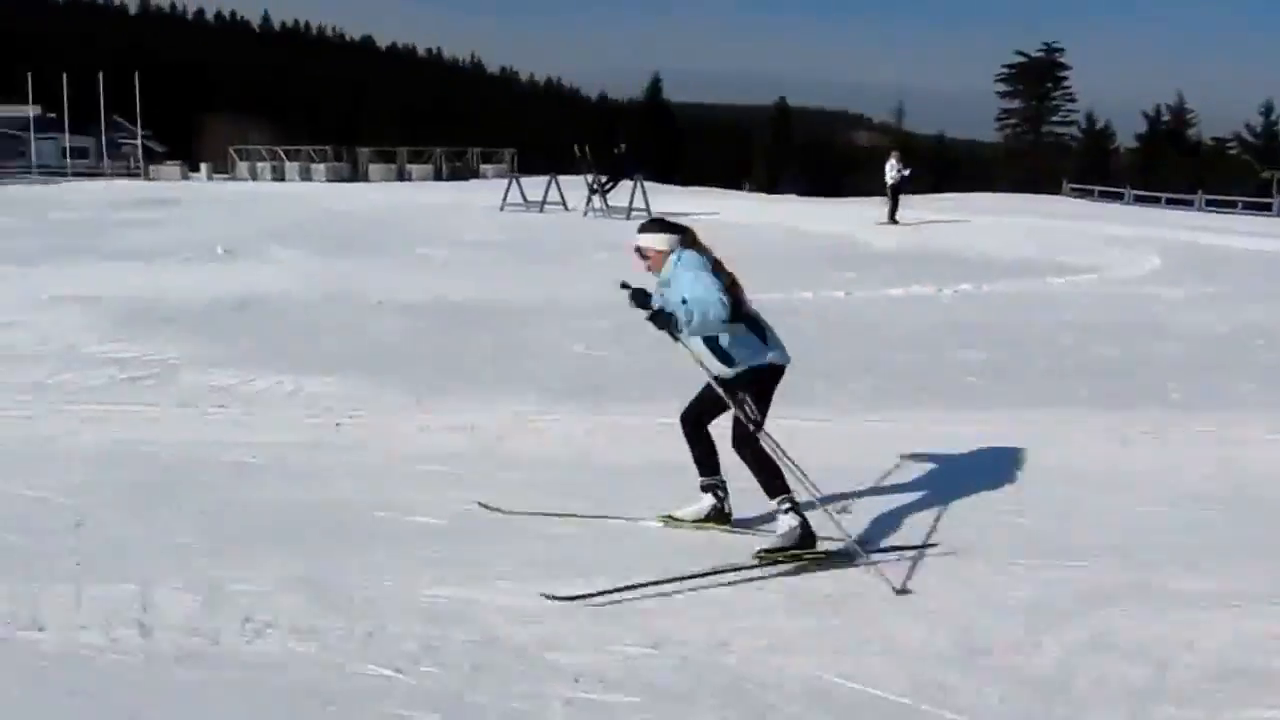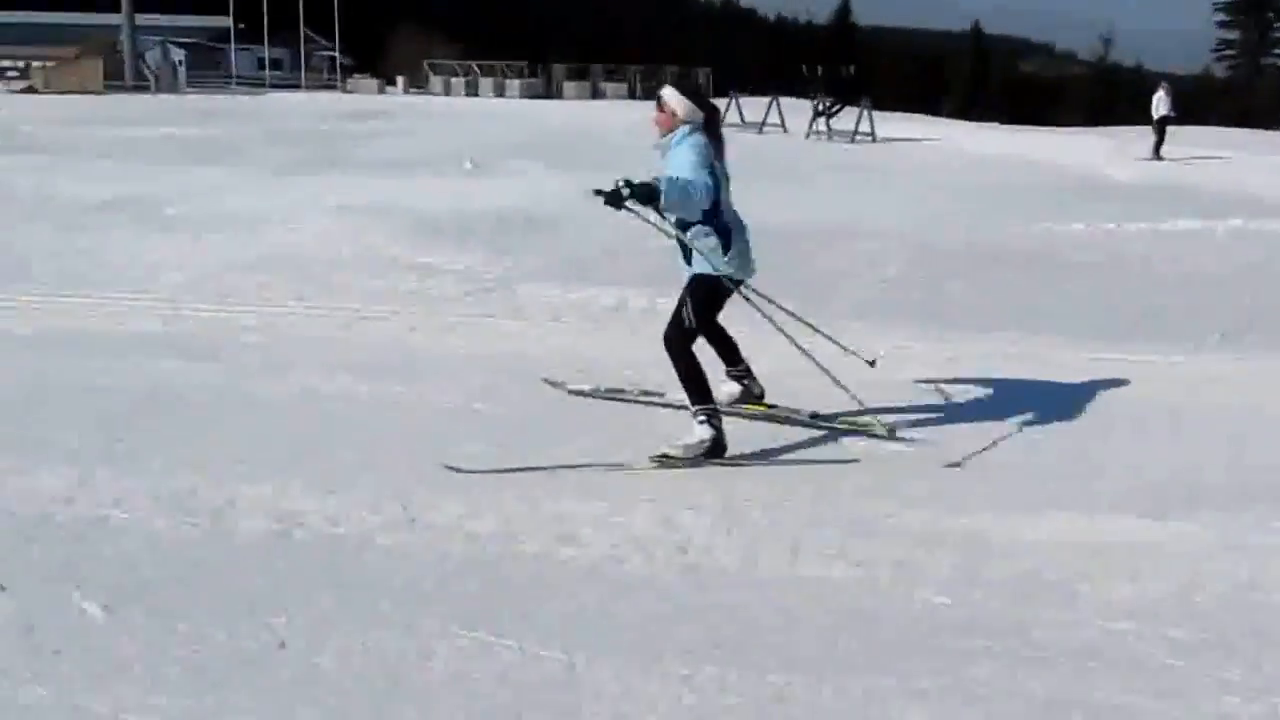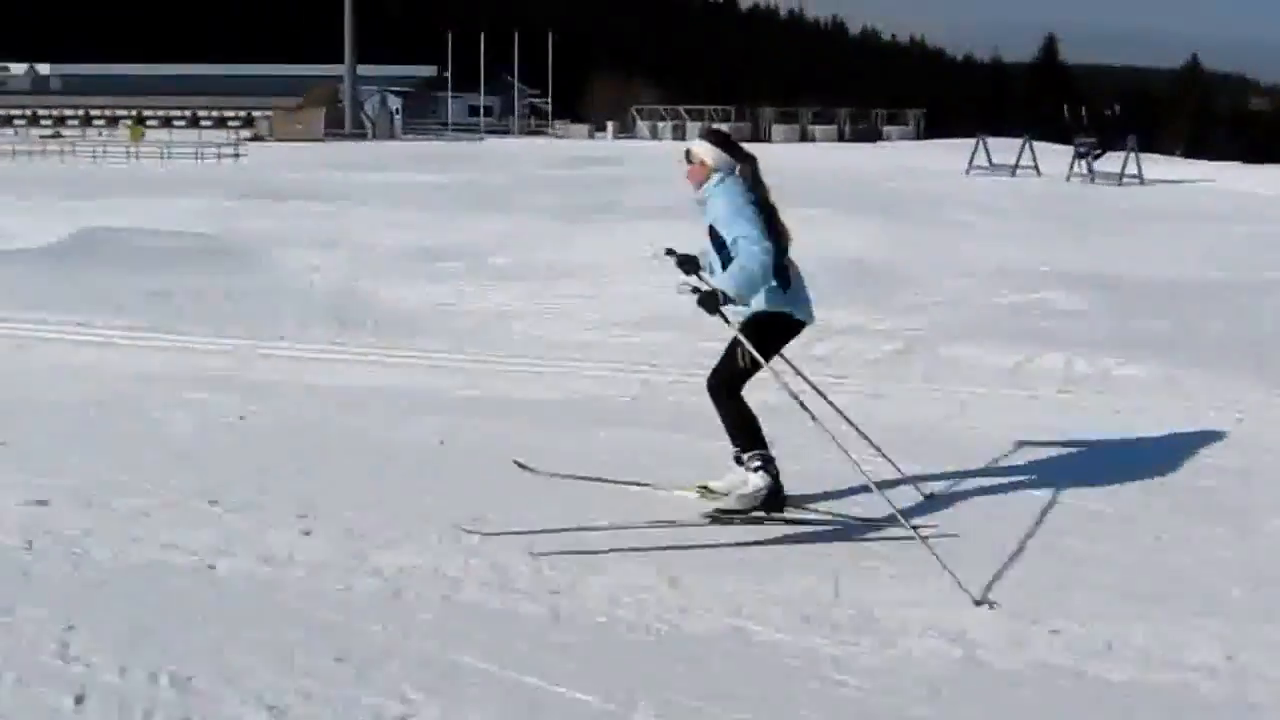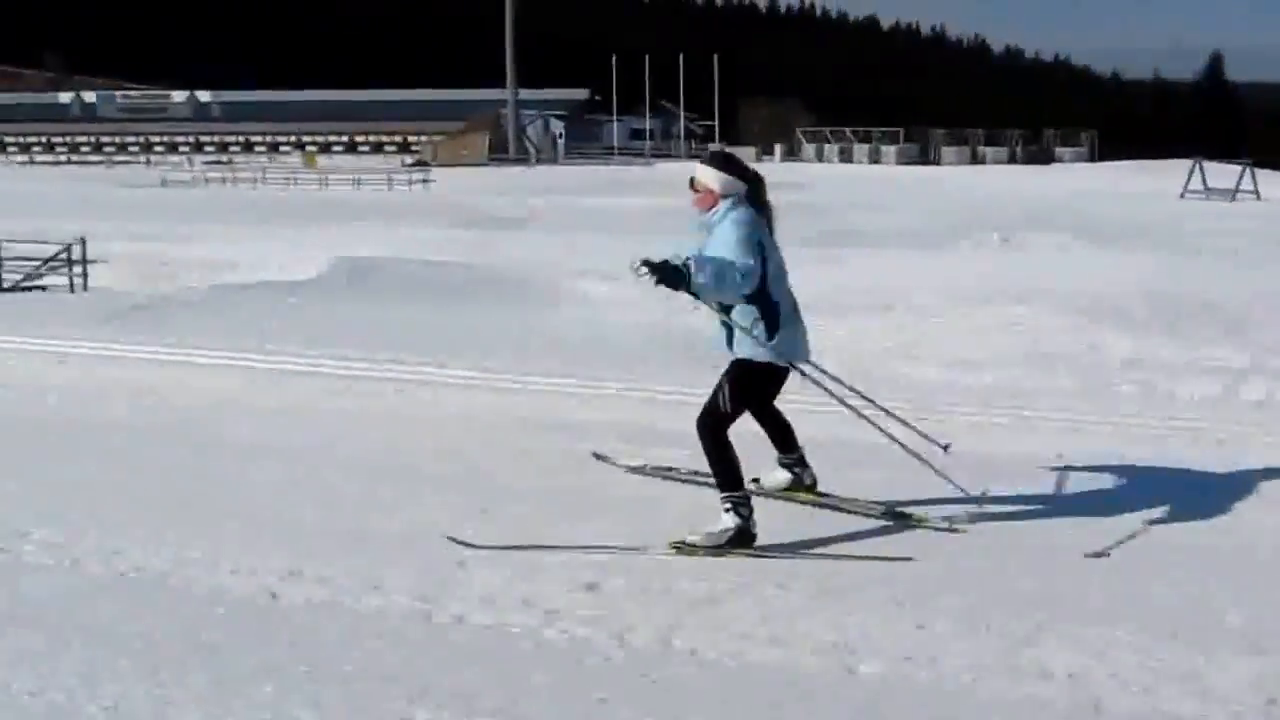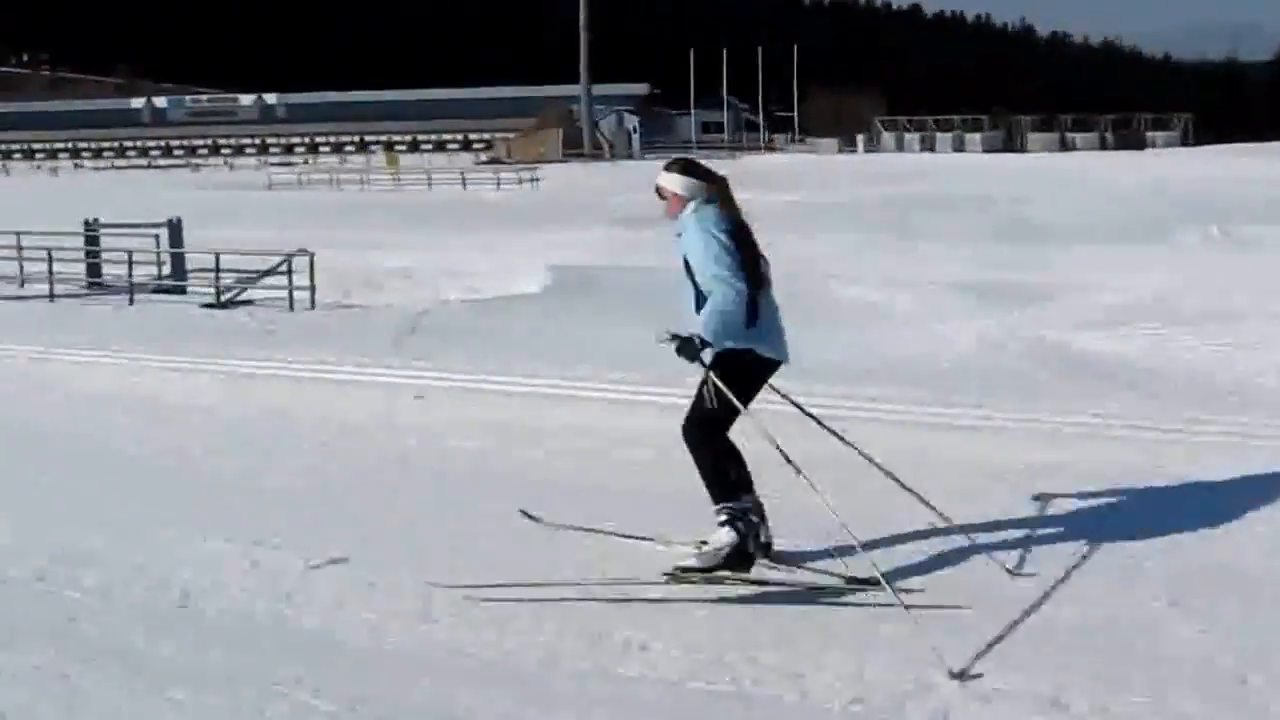
dt=0.7s
person 1, frame 1
left shoulder: (689, 267)
right shoulder: (684, 266)
left elbow: (716, 310)
left wrist: (674, 320)
right wrist: (653, 303)
left hip: (758, 362)
right hip: (737, 364)
left knee: (745, 441)
right knee: (692, 419)
left ankle: (793, 522)
right ankle: (714, 500)
person 1, frame 2
left shoulder: (693, 150)
right shoulder: (693, 145)
left elbow: (695, 193)
right elbow: (681, 187)
left wrist: (654, 192)
right wrist: (628, 192)
left hip: (714, 263)
right hip: (723, 258)
left knee: (677, 339)
right knee: (703, 321)
left ankle: (709, 430)
right ankle: (743, 383)
person 1, frame 3
left shoulder: (728, 197)
right shoulder: (730, 192)
left elbow: (757, 253)
left wrist: (724, 292)
right wrist: (702, 265)
left hip: (774, 308)
right hip: (770, 309)
left knee: (721, 385)
right knee: (725, 385)
left ankle: (765, 480)
right ankle: (754, 468)
person 1, frame 4
left shoulder: (737, 225)
right shoulder: (740, 218)
left elbow: (739, 276)
right elbow: (719, 266)
left wrist: (685, 274)
right wrist: (674, 269)
left hip: (761, 346)
right hip: (777, 340)
left knee: (710, 425)
right knee: (758, 405)
left ankle: (737, 520)
right ankle: (795, 471)
person 1, frame 5
left shoulder: (702, 230)
right shoulder: (708, 225)
left elbow: (729, 288)
left wrist: (703, 337)
left hip: (743, 345)
right hip: (751, 345)
left knee: (699, 428)
right knee: (712, 427)
left ankle: (736, 535)
right ankle: (749, 523)
